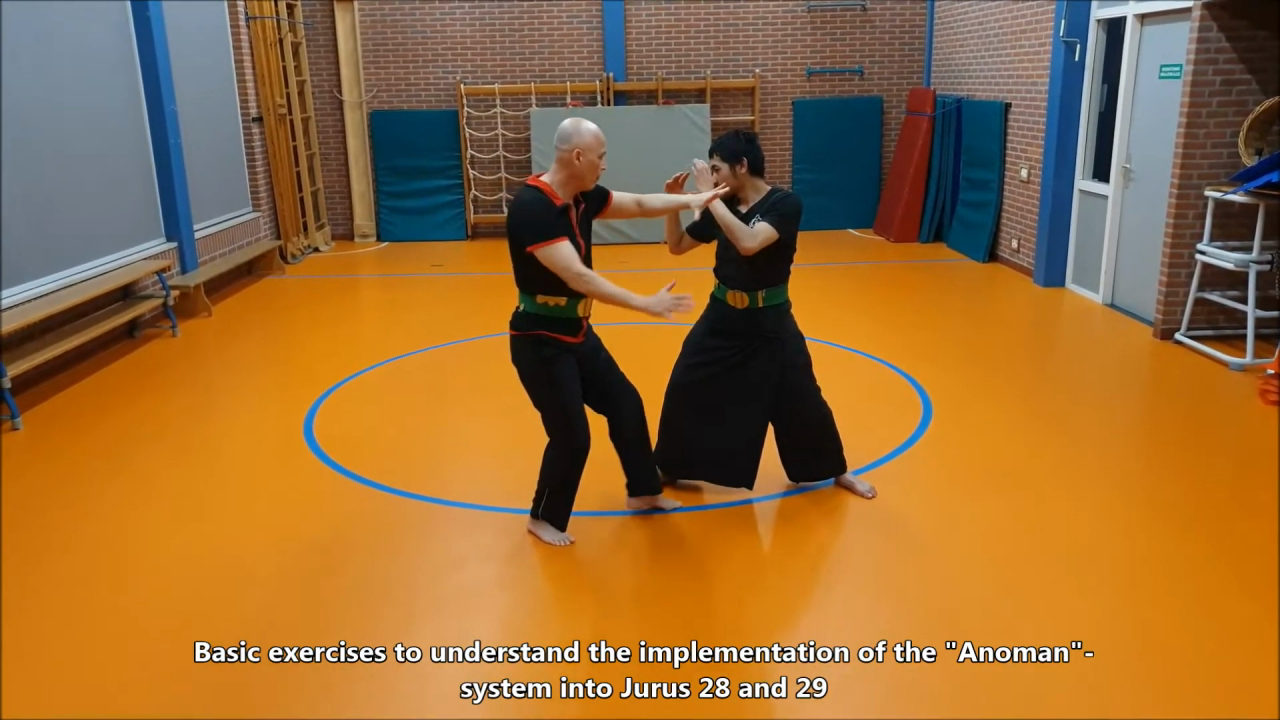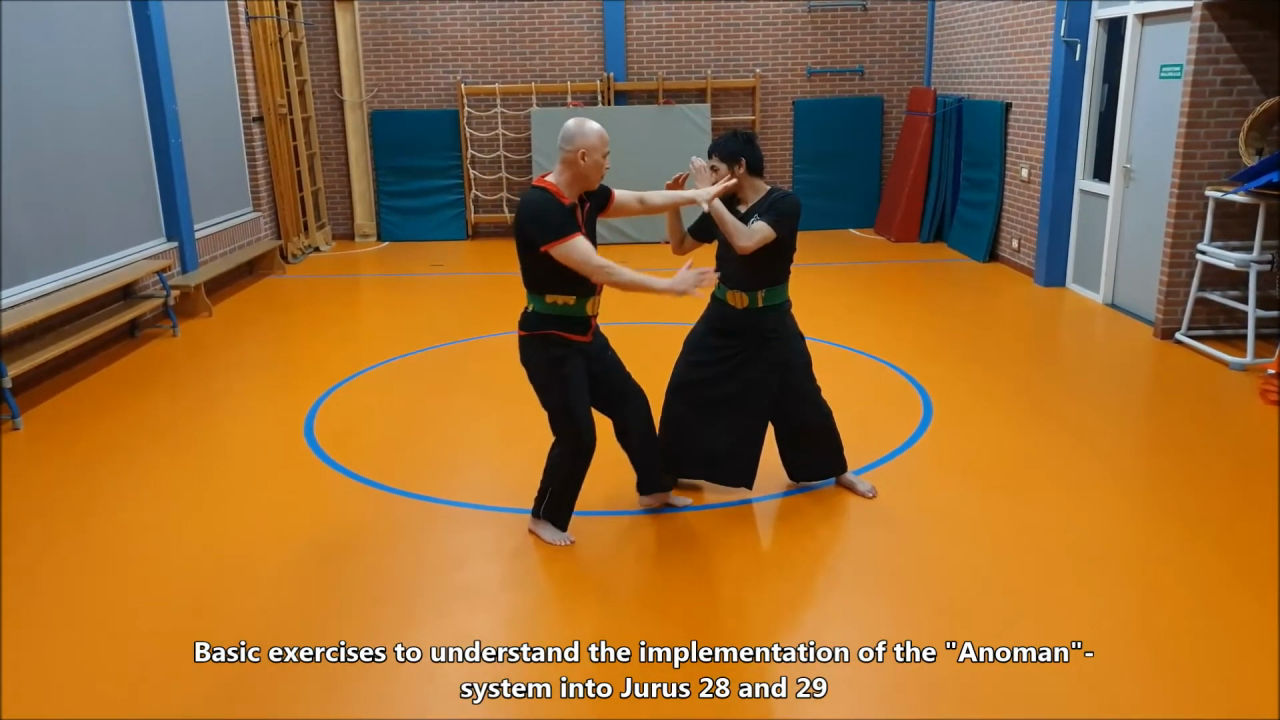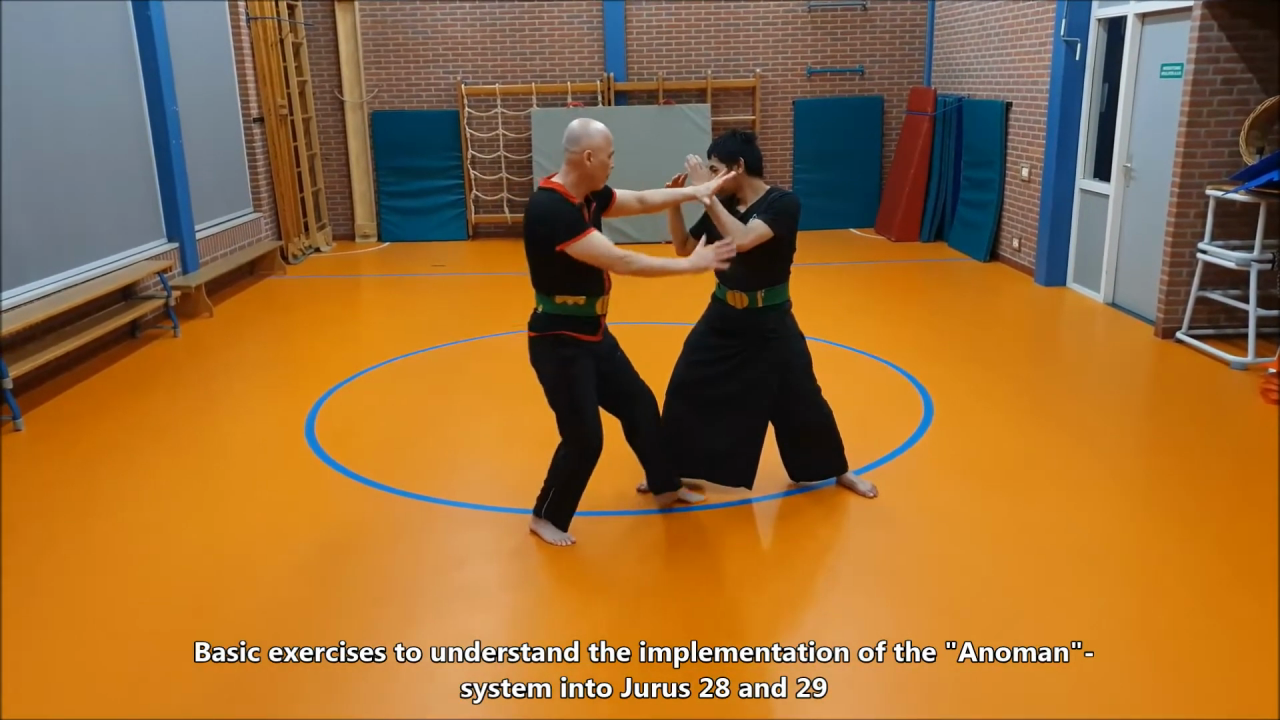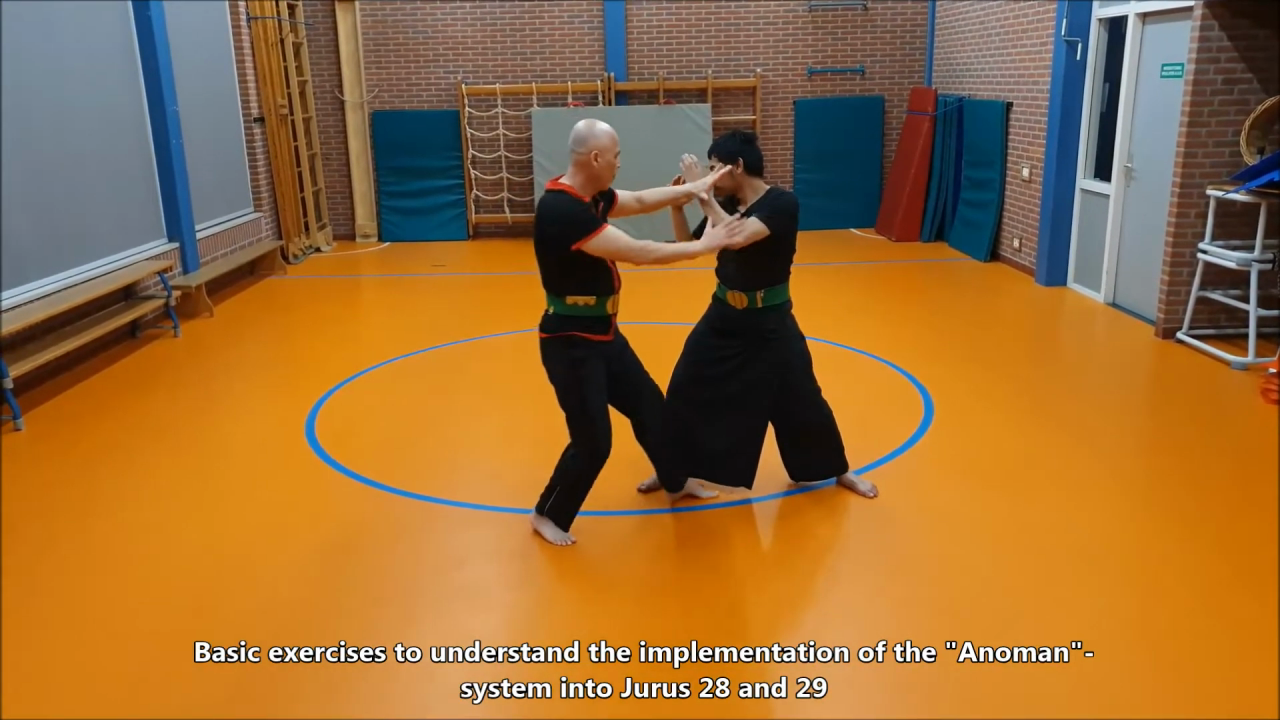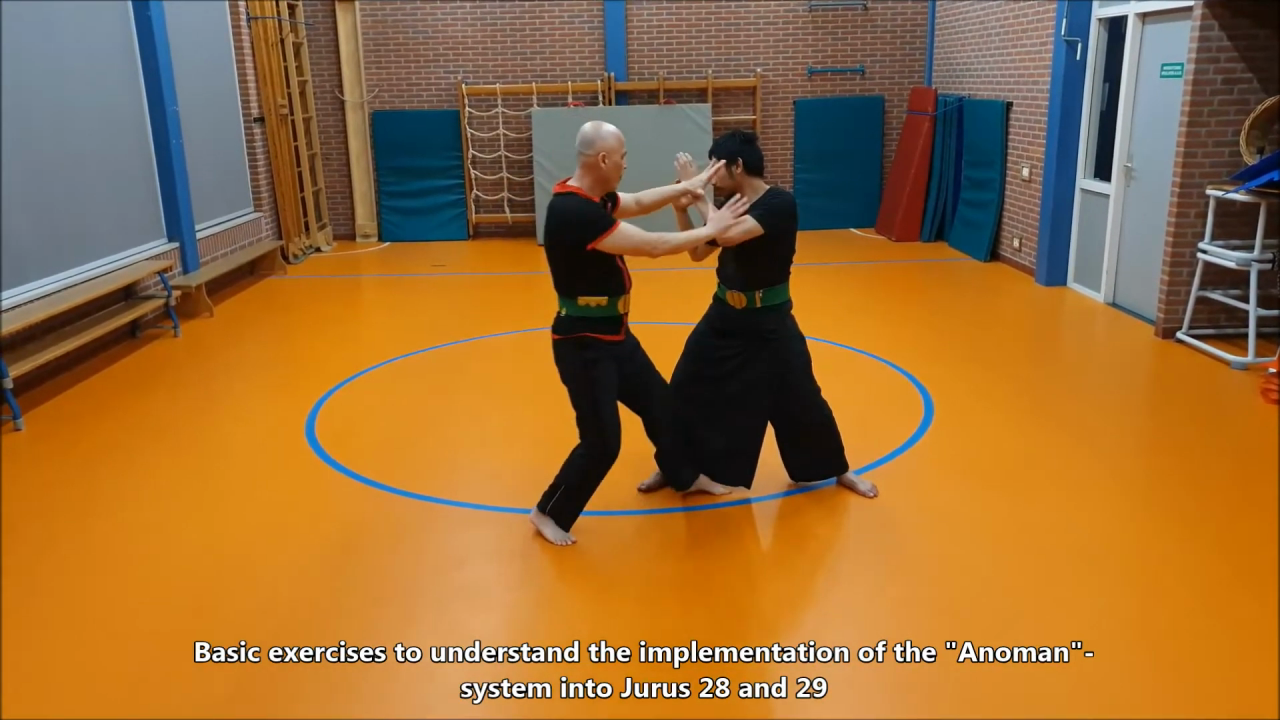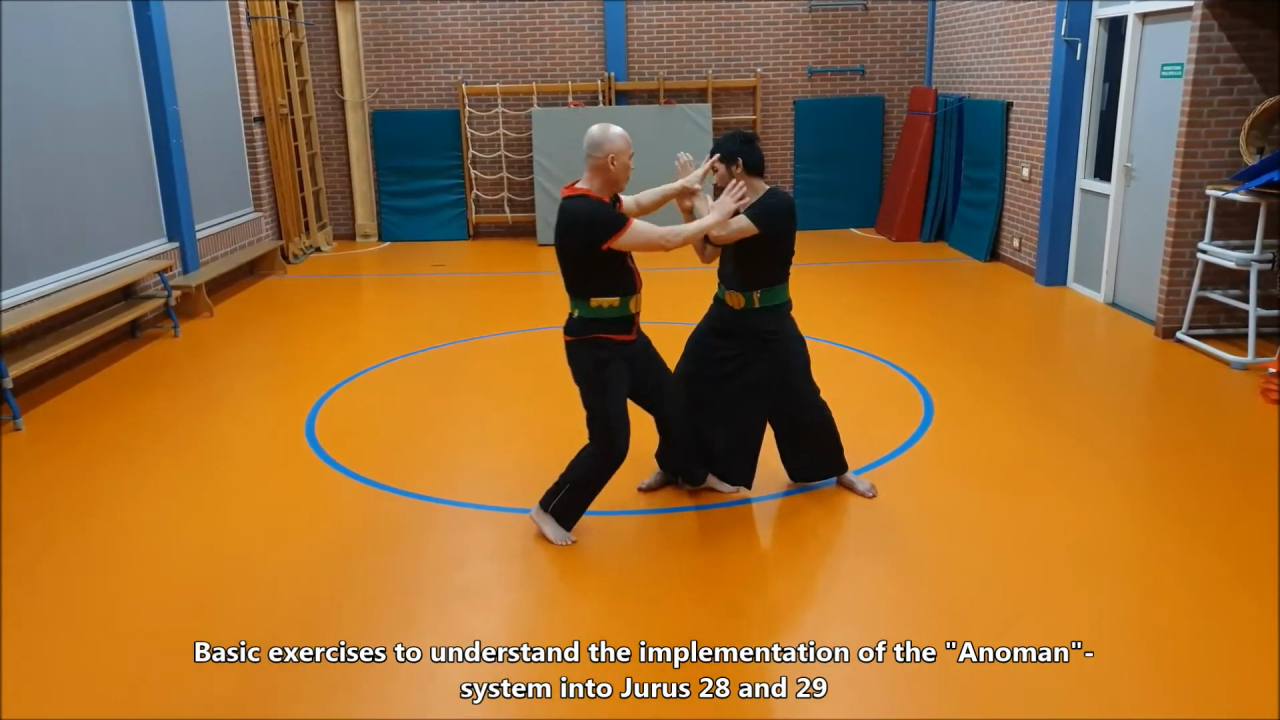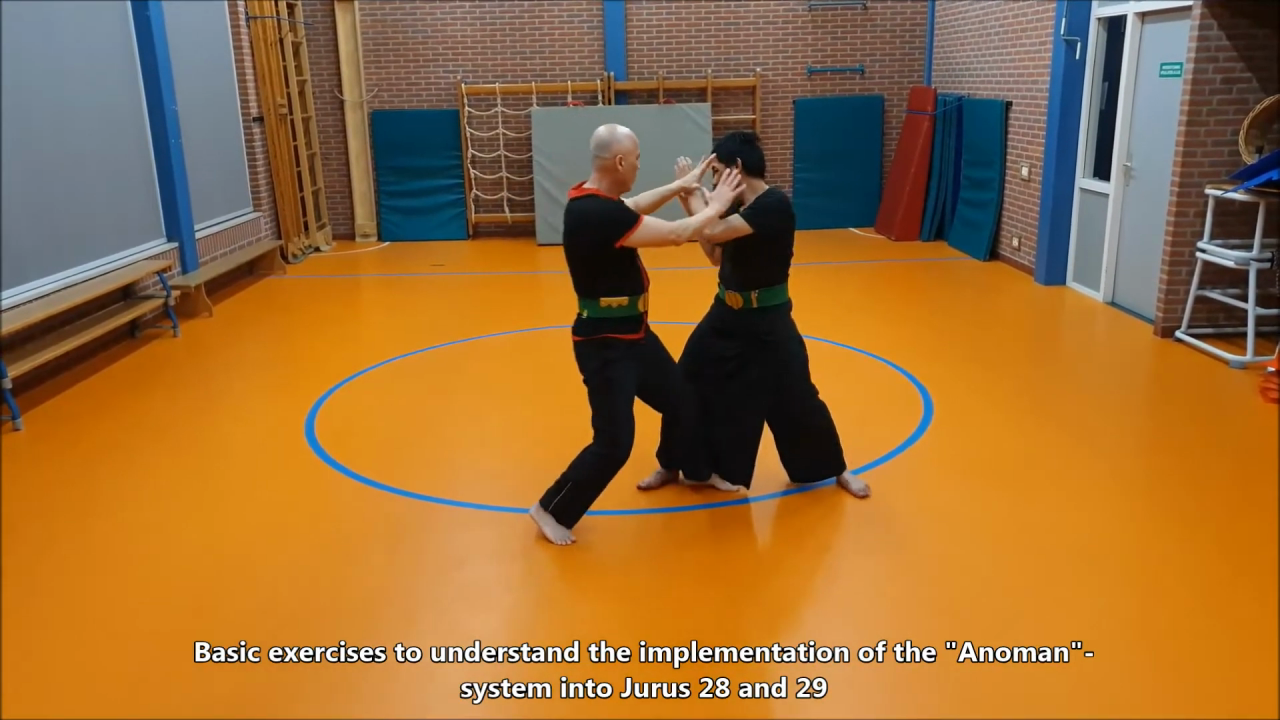
dt=0.1s
person 1, frame 1
left shoulder: (581, 195)
right shoulder: (531, 206)
left elbow: (639, 204)
right elbow: (577, 277)
left wrist: (688, 200)
right wrist: (648, 303)
left hip: (576, 332)
right hip: (540, 340)
left knee: (624, 404)
right knee: (571, 436)
left ankle: (643, 491)
right ankle: (545, 518)
person 1, frame 2
left shoulder: (584, 195)
right shoulder: (539, 207)
left elbow: (640, 201)
right elbow: (598, 269)
left wrist: (693, 195)
right wrist: (669, 285)
left hip: (583, 332)
right hip: (548, 340)
left knee: (631, 405)
right knee: (577, 436)
left ankle: (654, 489)
right ankle: (545, 517)
person 1, frame 3
left shoulder: (585, 195)
right shoulder: (549, 208)
left elbow: (640, 200)
right elbow: (616, 260)
left wrist: (692, 191)
right wrist: (687, 264)
left hip: (591, 333)
right hip: (559, 341)
left knee: (640, 406)
right knee: (584, 438)
left ankle: (666, 485)
right ankle: (547, 517)
person 1, frame 4
left shoulder: (589, 196)
right shoulder: (560, 210)
left elbow: (639, 201)
right elbow: (634, 252)
left wrist: (691, 189)
right wrist: (700, 247)
left hip: (602, 333)
right hip: (571, 341)
left knee: (649, 405)
right knee: (592, 439)
left ankle: (677, 482)
right ankle: (549, 515)
person 1, frame 5
left shoulder: (589, 199)
right shoulder: (573, 212)
left elbow: (635, 203)
right elbow: (652, 246)
left wrist: (687, 187)
right wrist: (711, 229)
left hip: (612, 334)
right hip: (583, 342)
left knee: (660, 404)
right knee: (601, 440)
left ankle: (685, 477)
right ankle: (550, 514)
person 1, frame 6
left shoulder: (595, 199)
right shoulder: (585, 214)
left elbow: (634, 206)
right elbow: (662, 240)
left wrist: (684, 185)
right wrist: (713, 217)
left hip: (624, 333)
right hip: (596, 342)
left knee: (670, 401)
right knee: (610, 442)
right ankle: (552, 512)
person 1, frame 7
left shoulder: (594, 201)
right shoulder: (595, 213)
left elbow: (632, 211)
right elbow: (676, 235)
left wrist: (680, 186)
right wrist: (716, 205)
left hip: (631, 333)
right hip: (604, 342)
left knee: (679, 398)
right knee: (614, 442)
left ankle: (696, 470)
right ankle: (552, 510)
person 2, frame 1
left shoulder: (785, 204)
right shoulder: (722, 206)
left elbow: (749, 243)
right elbow: (676, 246)
left wrist: (709, 196)
left hip: (769, 320)
right hip: (722, 316)
left knee: (801, 401)
right knee: (684, 391)
left ankle: (838, 471)
right ankle: (669, 468)
person 2, frame 2
left shoulder: (784, 203)
right shoulder: (723, 206)
left elbow: (745, 242)
right elbow: (679, 246)
right wrist: (673, 204)
left hip: (769, 320)
right hip: (722, 315)
left knee: (801, 401)
right knee: (684, 390)
left ankle: (838, 470)
right ankle: (670, 467)
person 2, frame 3
left shoulder: (783, 203)
right shoulder: (726, 206)
left elbow: (742, 240)
right elbow: (683, 248)
left wrist: (705, 193)
right wrist: (674, 205)
left hip: (769, 320)
right hip: (722, 315)
left knee: (801, 400)
right knee: (684, 390)
left ankle: (839, 470)
right ankle: (669, 468)
person 2, frame 4
left shoulder: (782, 203)
right shoulder: (727, 206)
left elbow: (737, 238)
left wrist: (701, 191)
right wrist: (677, 206)
left hip: (770, 320)
right hip: (723, 315)
left knee: (801, 400)
right knee: (684, 390)
left ankle: (839, 470)
right ankle: (670, 468)
person 2, frame 5
left shoulder: (780, 203)
left elbow: (727, 235)
right elbow: (697, 252)
right wrist: (683, 209)
left hip: (769, 320)
right hip: (724, 315)
left knee: (800, 400)
right knee: (685, 390)
left ankle: (840, 470)
person 2, frame 6
left shoulder: (778, 204)
left elbow: (720, 233)
right elbow: (705, 254)
left wrist: (693, 188)
right wrist: (688, 211)
left hip: (768, 321)
right hip: (725, 316)
left knee: (799, 401)
right knee: (685, 390)
left ankle: (839, 470)
right ankle: (673, 468)
person 2, frame 7
left shoulder: (775, 204)
right shoulder: (741, 207)
left elbow: (712, 233)
right elbow: (715, 254)
left wrist: (689, 189)
right wrist: (692, 204)
left hip: (767, 320)
right hip: (726, 314)
left knee: (795, 400)
left ankle: (838, 469)
right ankle: (671, 468)
